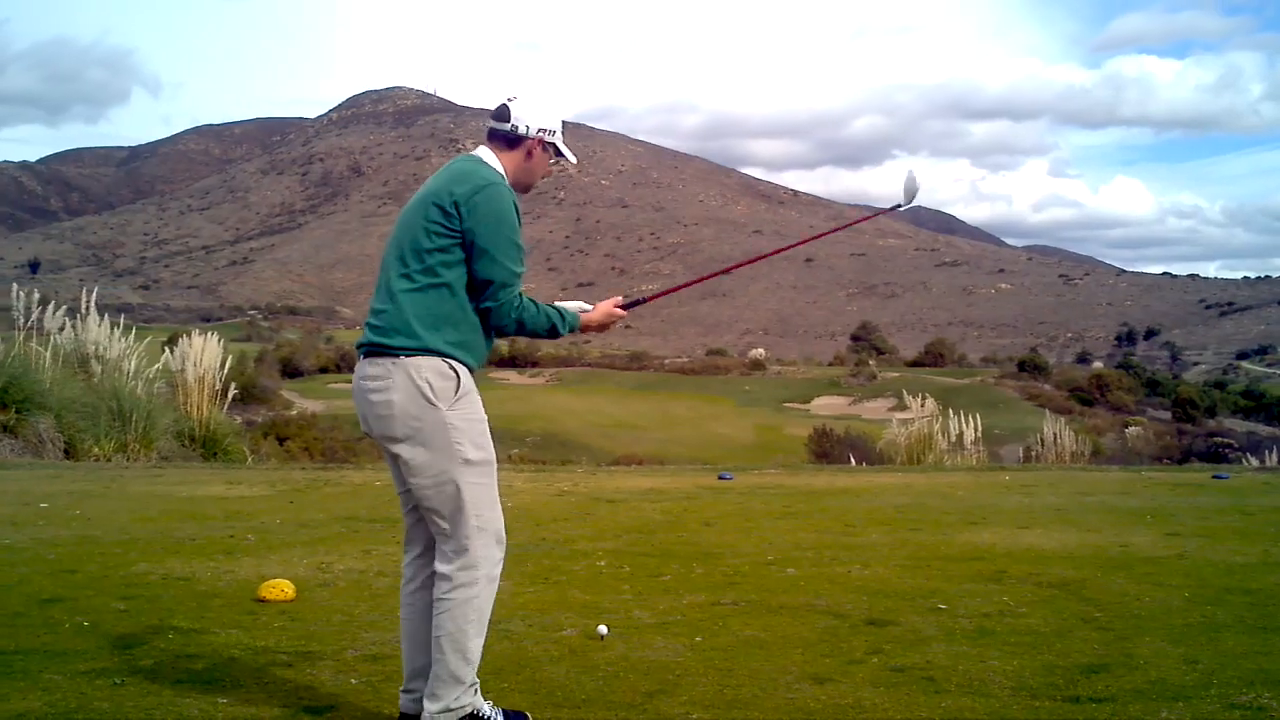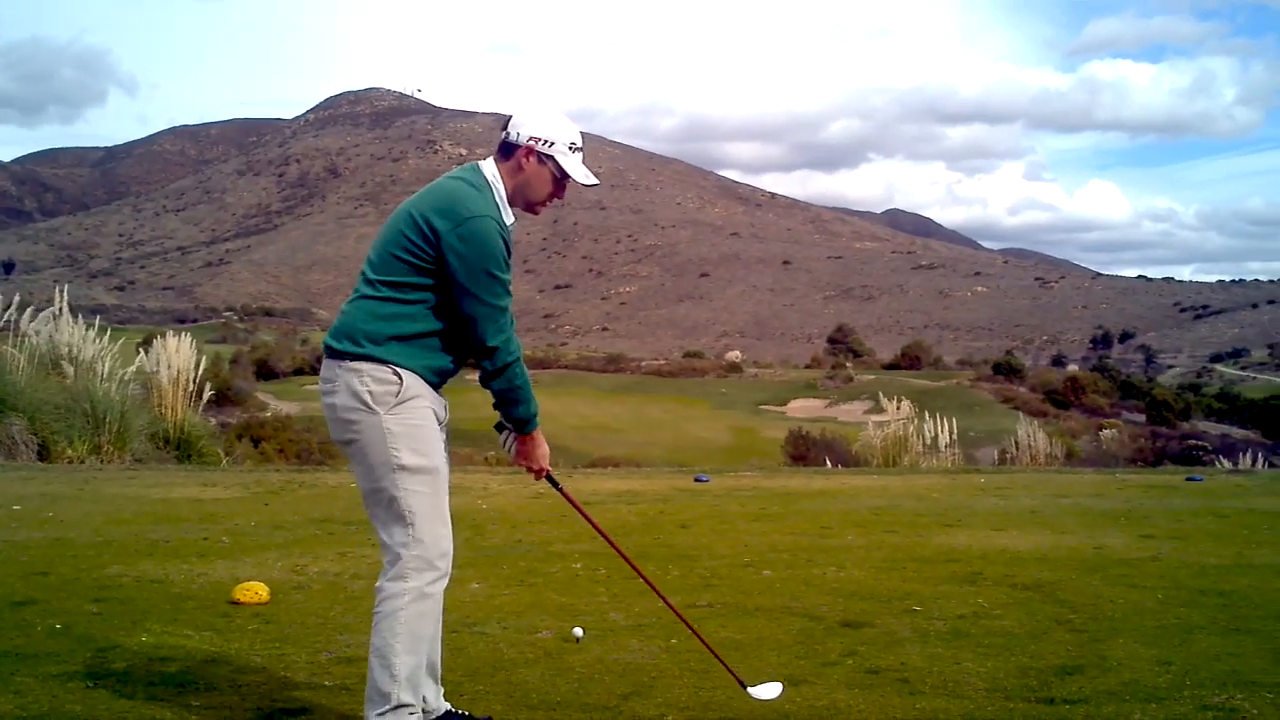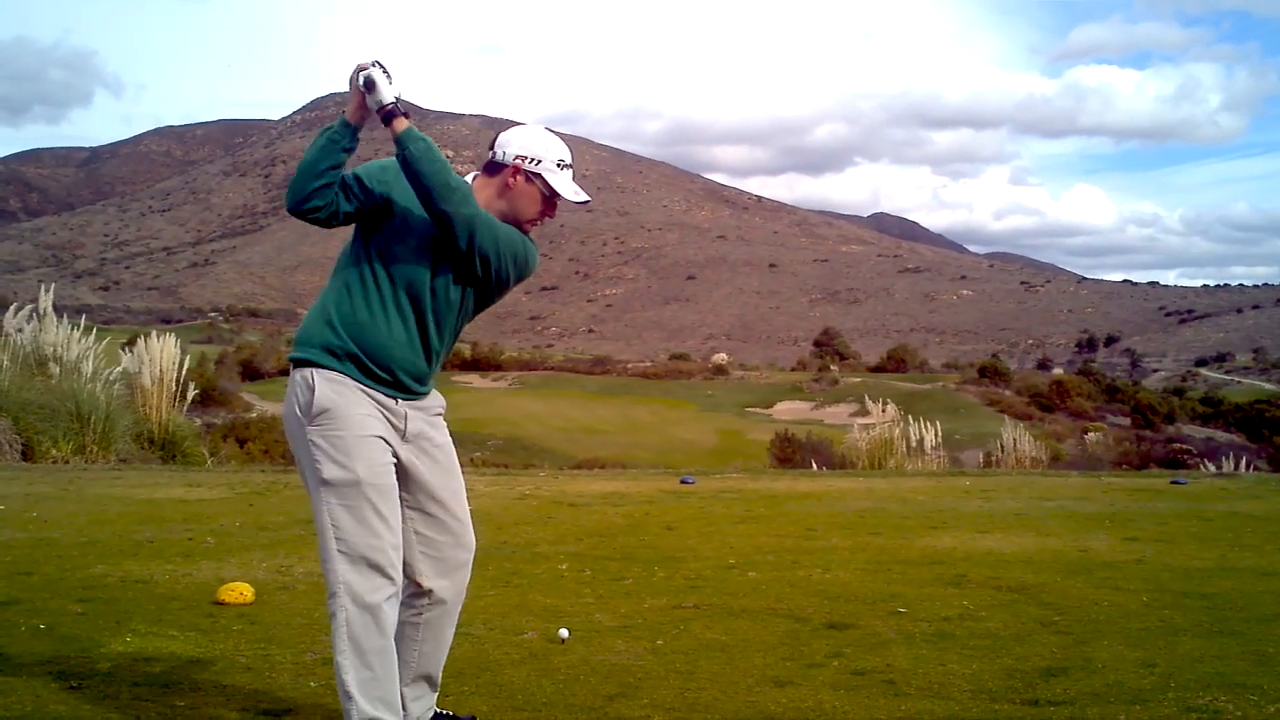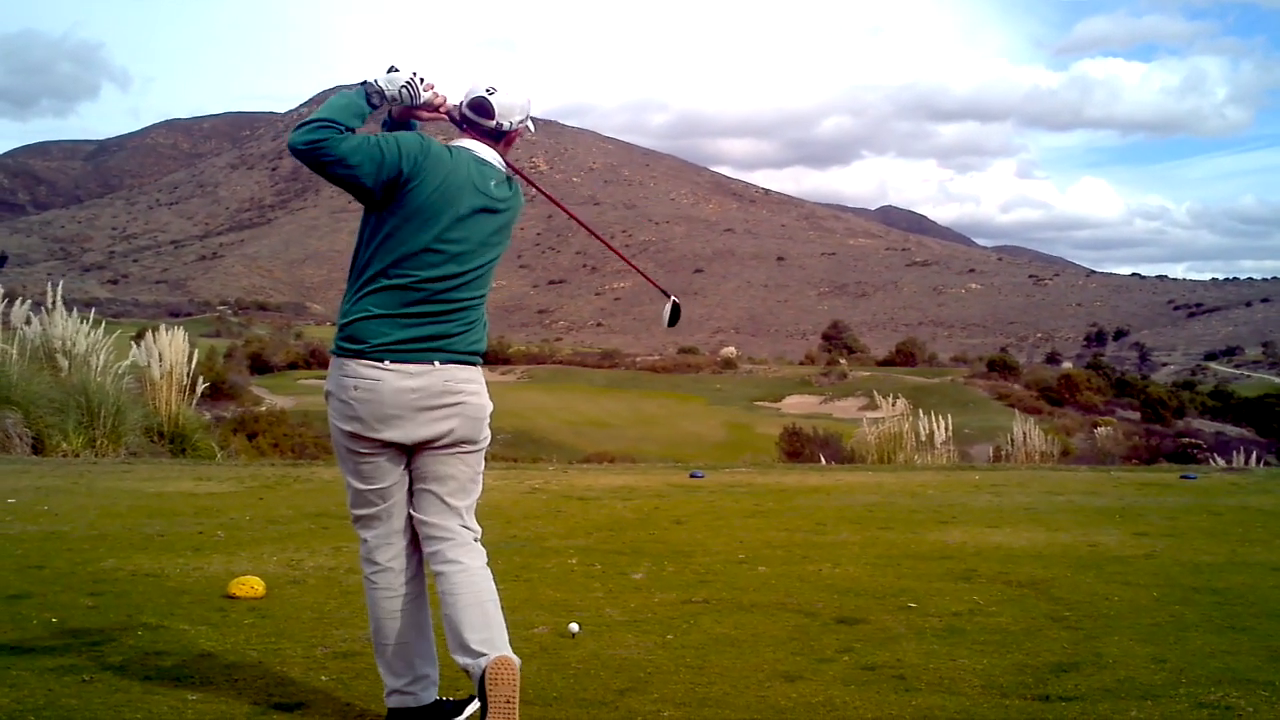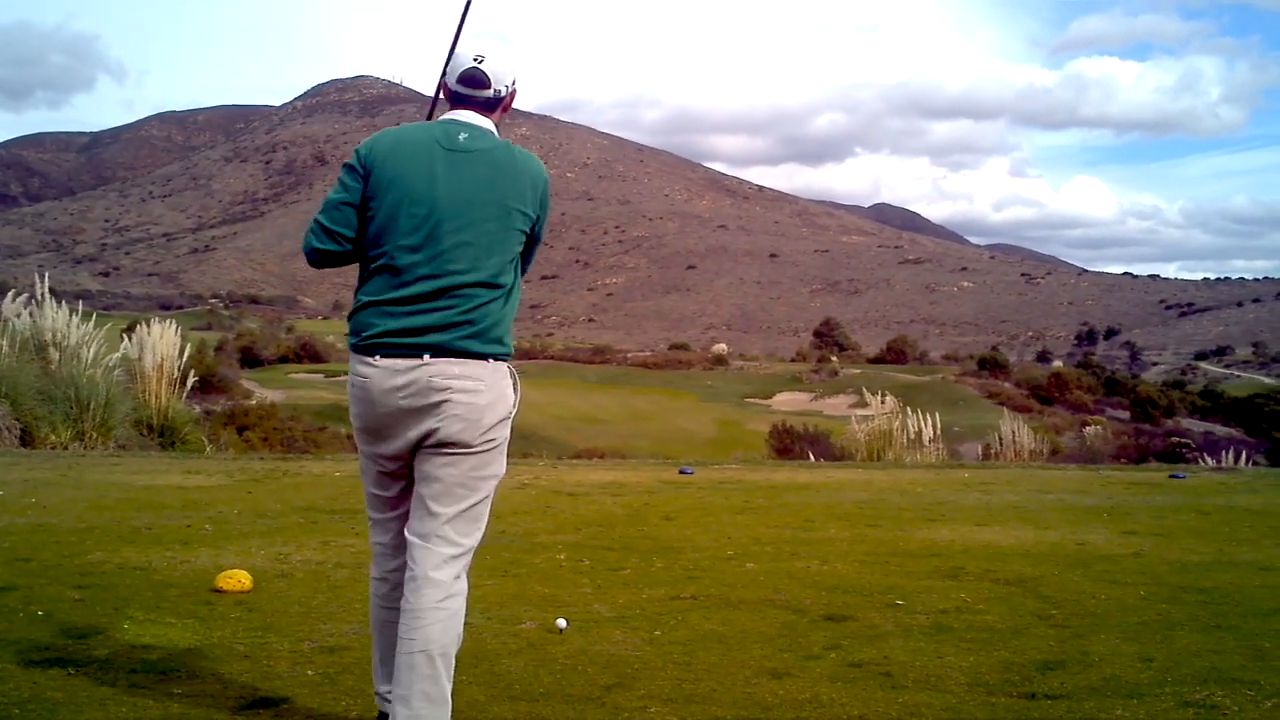
dt=1s
person 1, frame 1
left shoulder: (451, 181)
right shoulder: (487, 191)
right elbow: (502, 310)
left wrist: (557, 309)
right wrist: (579, 320)
left hip: (387, 378)
right hip: (426, 380)
left knee: (430, 548)
right knee: (474, 548)
person 1, frame 2
left shoulder: (470, 196)
right shoulder: (472, 215)
left elbow: (479, 328)
right elbow: (492, 336)
left wrist: (510, 412)
right wrist: (528, 427)
left hip: (401, 383)
right hip: (380, 383)
left knee: (424, 552)
right knee: (420, 555)
person 1, frame 3
left shoulder: (515, 254)
right shoulder: (397, 180)
left elbow: (459, 218)
right elbow: (307, 201)
left wrist: (398, 120)
right wrist: (353, 119)
left hip: (415, 406)
right hip: (337, 390)
left knee: (447, 557)
right knee: (368, 572)
person 1, frame 4
left shoulder: (418, 162)
right shoulder: (508, 196)
left elbow: (310, 141)
left wrist: (381, 92)
right wrist: (403, 117)
left hip: (365, 381)
right hip: (453, 389)
left knee: (385, 546)
right knee: (453, 538)
right ankle: (492, 661)
person 1, frame 5
left shoulder: (381, 149)
right shoulder: (530, 174)
left elbow: (321, 249)
left hip: (378, 374)
right hip: (470, 382)
left knee: (392, 549)
right knee: (440, 560)
